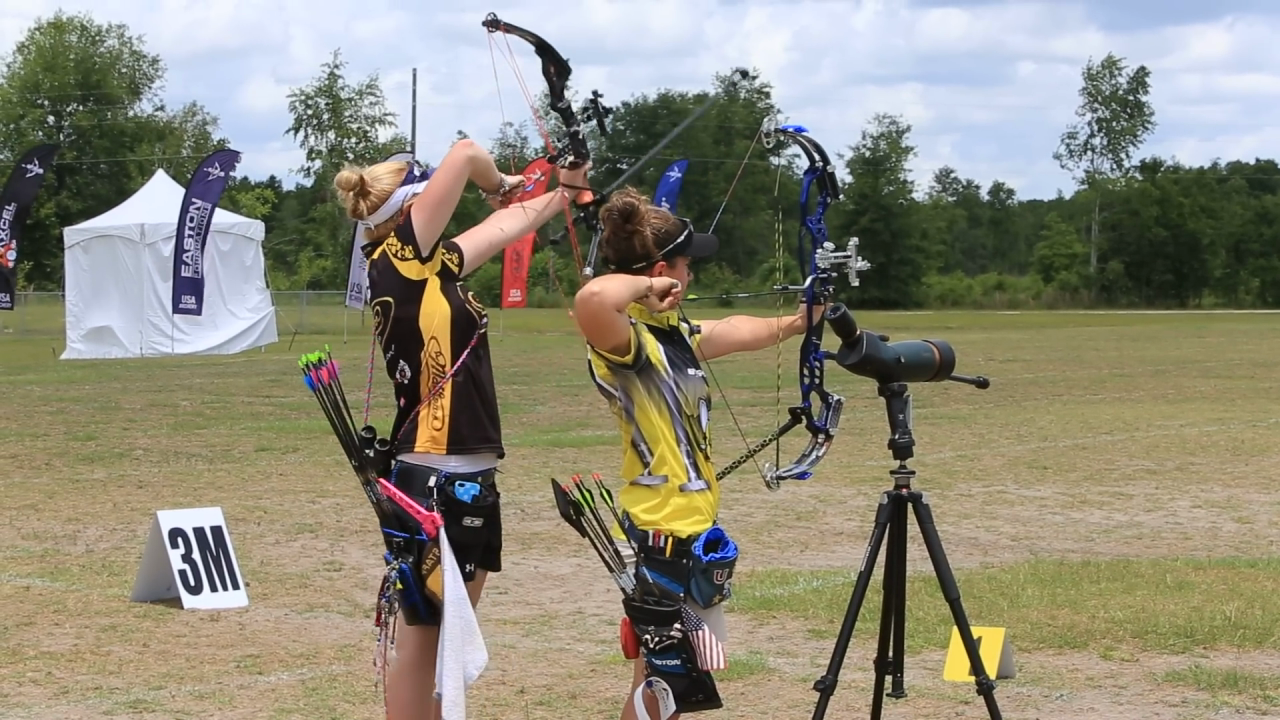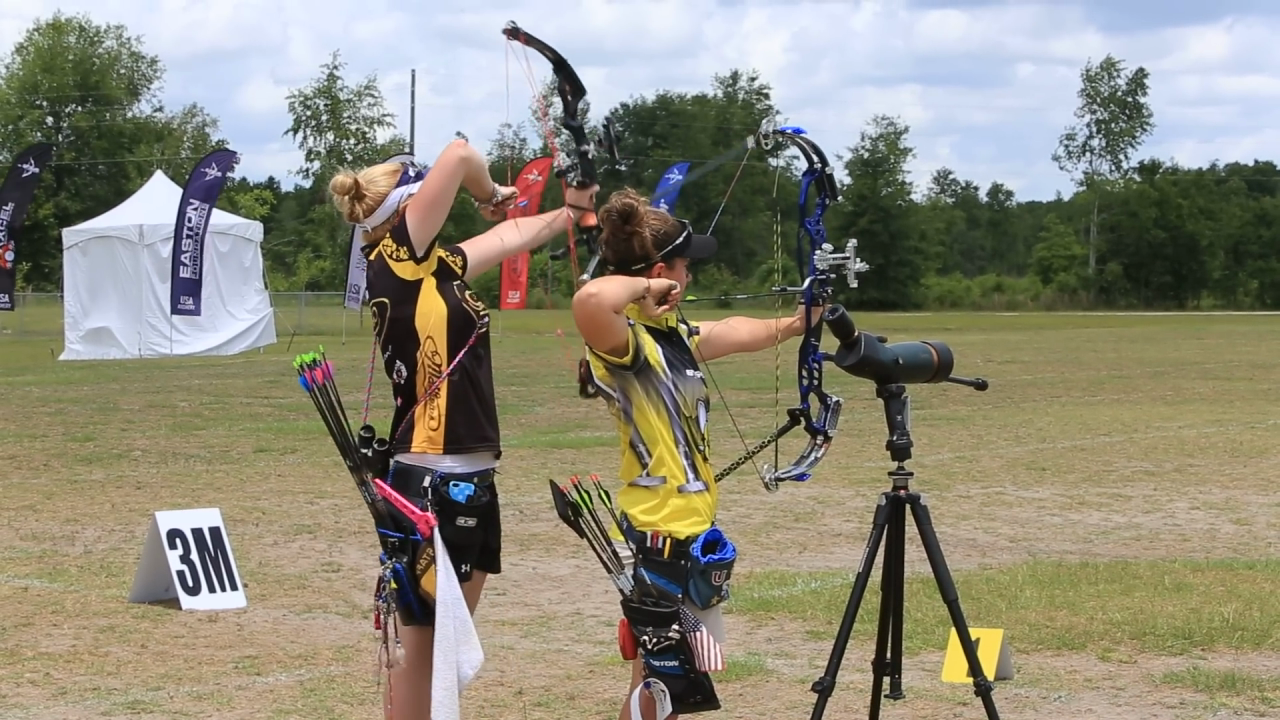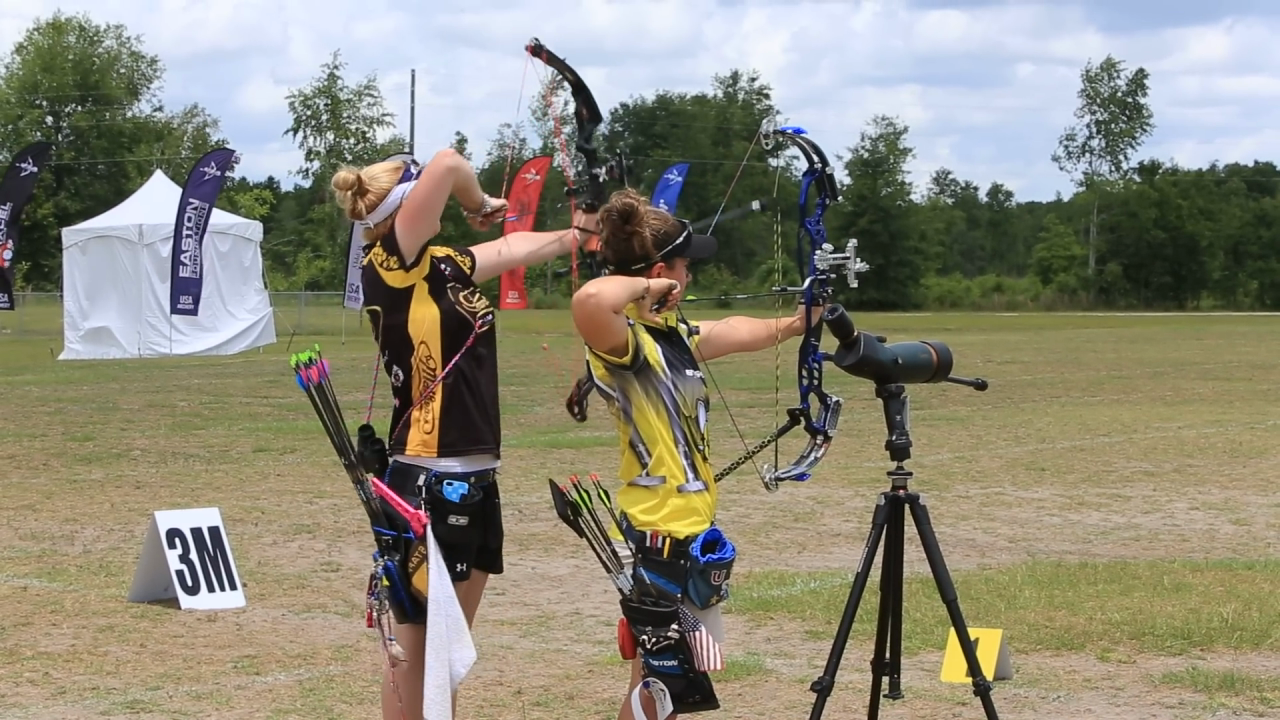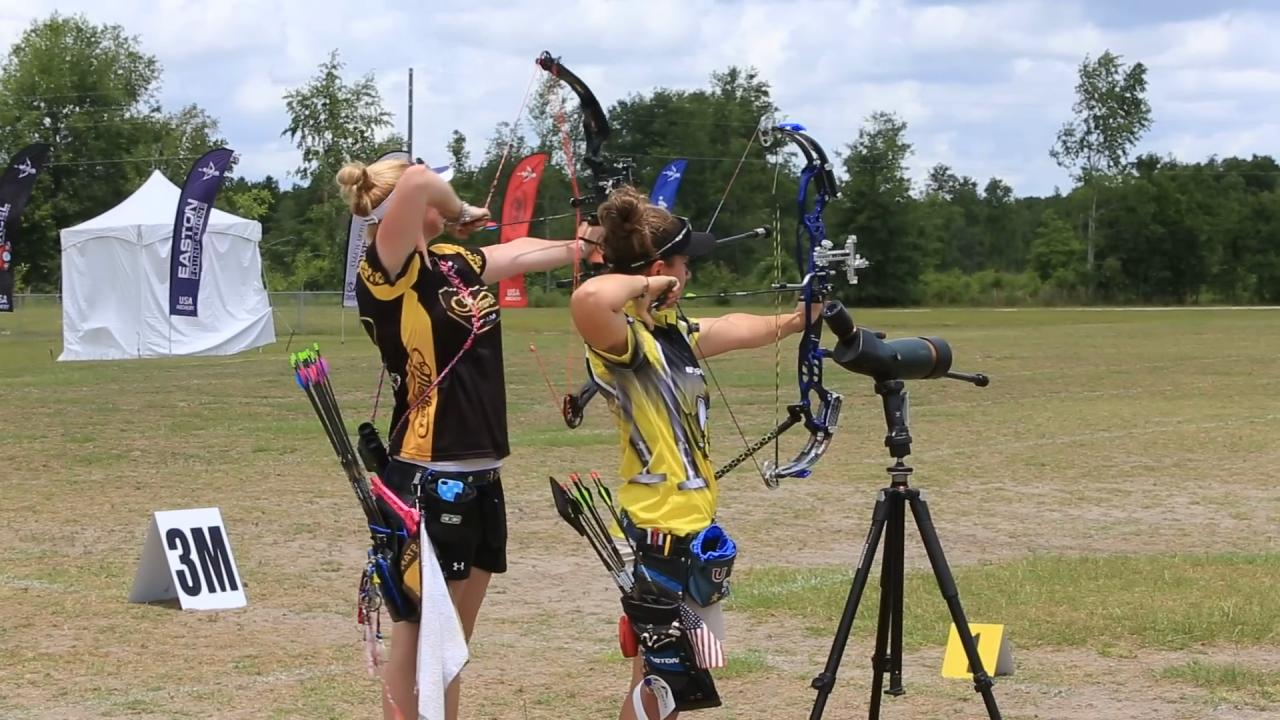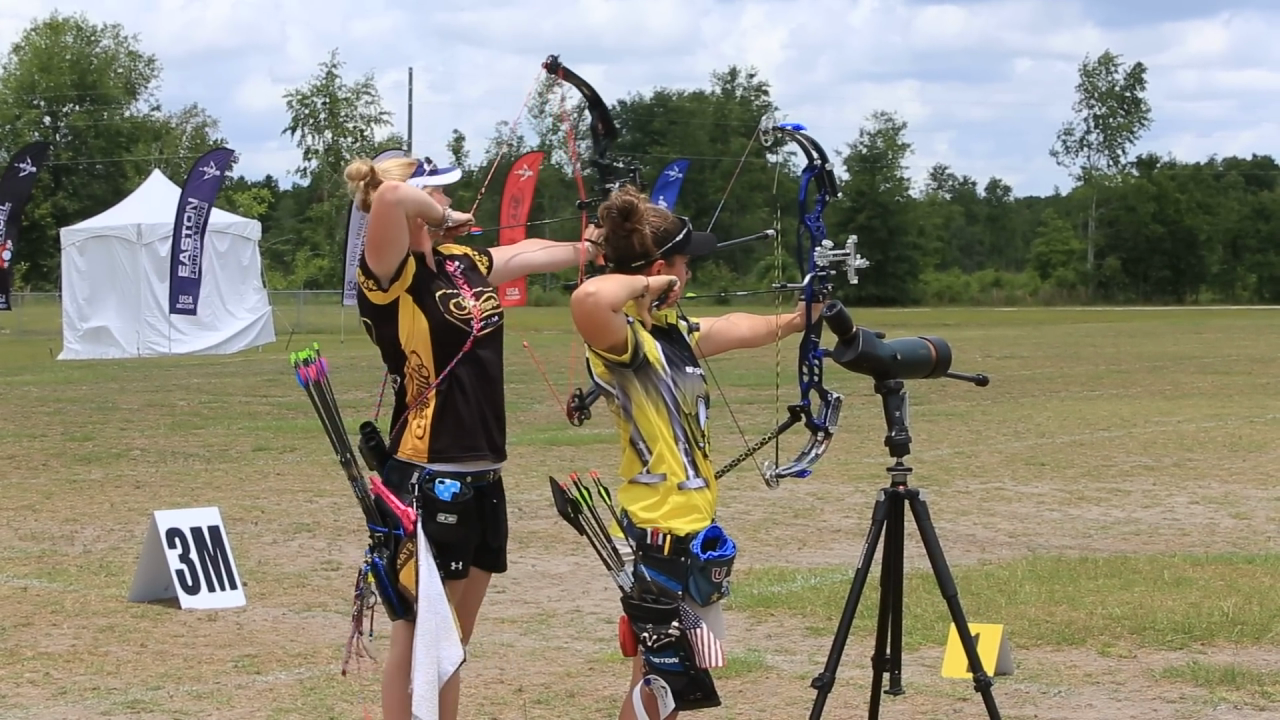
dt=0.2s
person 1, frame 1
left shoulder: (430, 264)
right shoulder: (397, 260)
left elbow: (503, 228)
right elbow: (465, 154)
left wrist: (561, 195)
right wrist: (498, 184)
left hip: (468, 476)
right hip: (435, 481)
left knee: (450, 637)
right knee: (420, 640)
person 1, frame 2
left shoulder: (434, 265)
right shoulder: (394, 260)
left elbow: (505, 239)
right elbow: (457, 154)
left wrist: (567, 215)
right wrist: (490, 192)
left hip: (469, 478)
right hip: (431, 482)
right knee: (418, 645)
person 1, frame 3
left shoulder: (442, 264)
right shoulder: (390, 265)
left elbow: (512, 249)
right elbow: (445, 164)
left wrist: (573, 235)
right wrist: (479, 203)
left hip: (474, 478)
right hip: (430, 482)
right knee: (416, 645)
person 1, frame 4
left shoulder: (454, 263)
right shoulder: (388, 272)
left elbow: (519, 252)
right elbow: (413, 182)
left wrist: (578, 246)
right wrist: (461, 212)
left hip: (479, 479)
right hip: (429, 482)
right knee: (417, 642)
person 1, frame 5
left shoulder: (461, 263)
right shoulder: (390, 276)
left elbow: (526, 253)
right elbow: (388, 197)
left wrist: (587, 249)
right wrist: (444, 218)
left hip: (480, 480)
right hip: (429, 484)
left knee: (452, 641)
right knee: (416, 642)
person 2, frame 1
left shoulder: (672, 331)
right shoulder: (626, 339)
left elbow: (734, 331)
right elbow: (591, 297)
left wrist: (792, 324)
right wrist: (644, 287)
left hip: (690, 533)
right hip: (661, 539)
person 2, frame 2
left shoulder: (672, 332)
right shoulder: (624, 340)
left elbow: (733, 332)
right elbow: (589, 299)
left wrist: (791, 325)
right wrist: (642, 287)
left hip: (689, 534)
right hip: (659, 540)
person 2, frame 3
left shoulder: (672, 332)
right shoulder: (624, 340)
left elbow: (733, 332)
right elbow: (588, 299)
left wrist: (790, 326)
right wrist: (642, 287)
left hip: (688, 534)
right hip: (658, 540)
person 2, frame 4
left shoulder: (672, 328)
right shoulder: (625, 338)
left elbow: (732, 328)
right elbow: (588, 297)
left wrist: (789, 321)
right wrist: (642, 286)
left hip: (689, 530)
right hip: (658, 537)
person 2, frame 5
left shoulder: (672, 329)
right shoulder: (624, 337)
left elbow: (732, 328)
right elbow: (587, 298)
left wrist: (791, 322)
right wrist: (642, 285)
left hip: (689, 531)
right hip: (658, 538)
